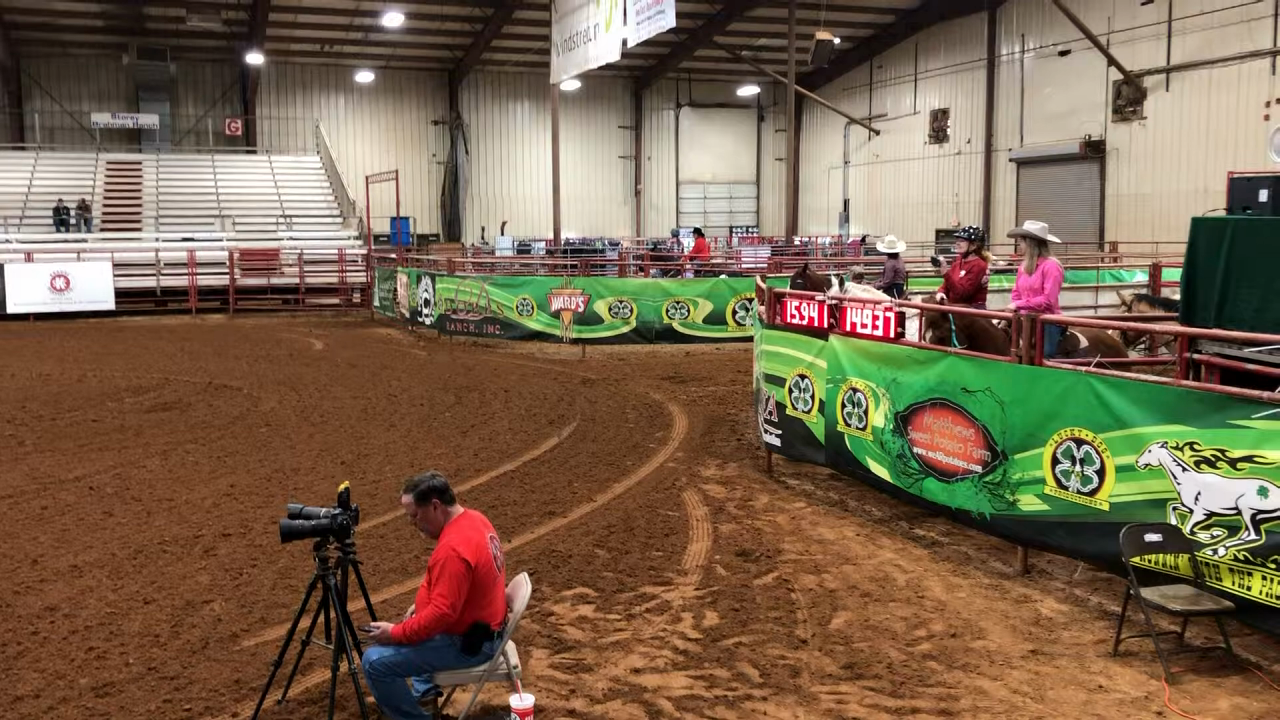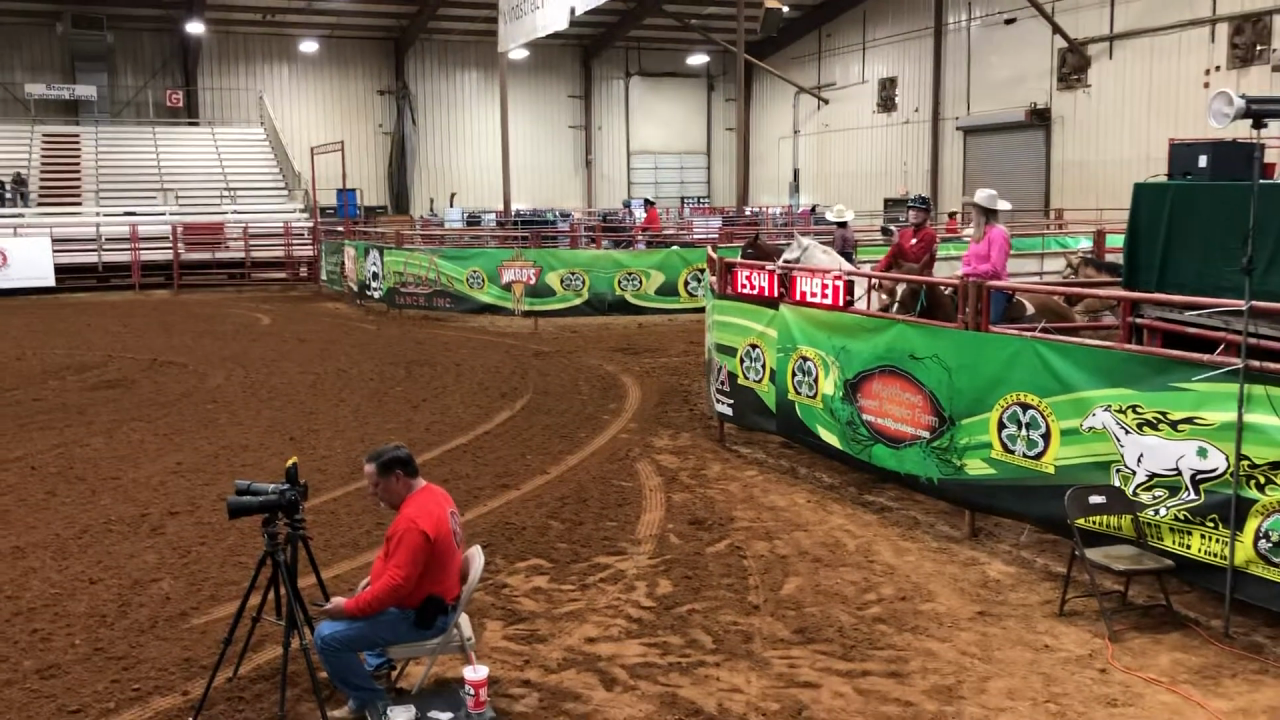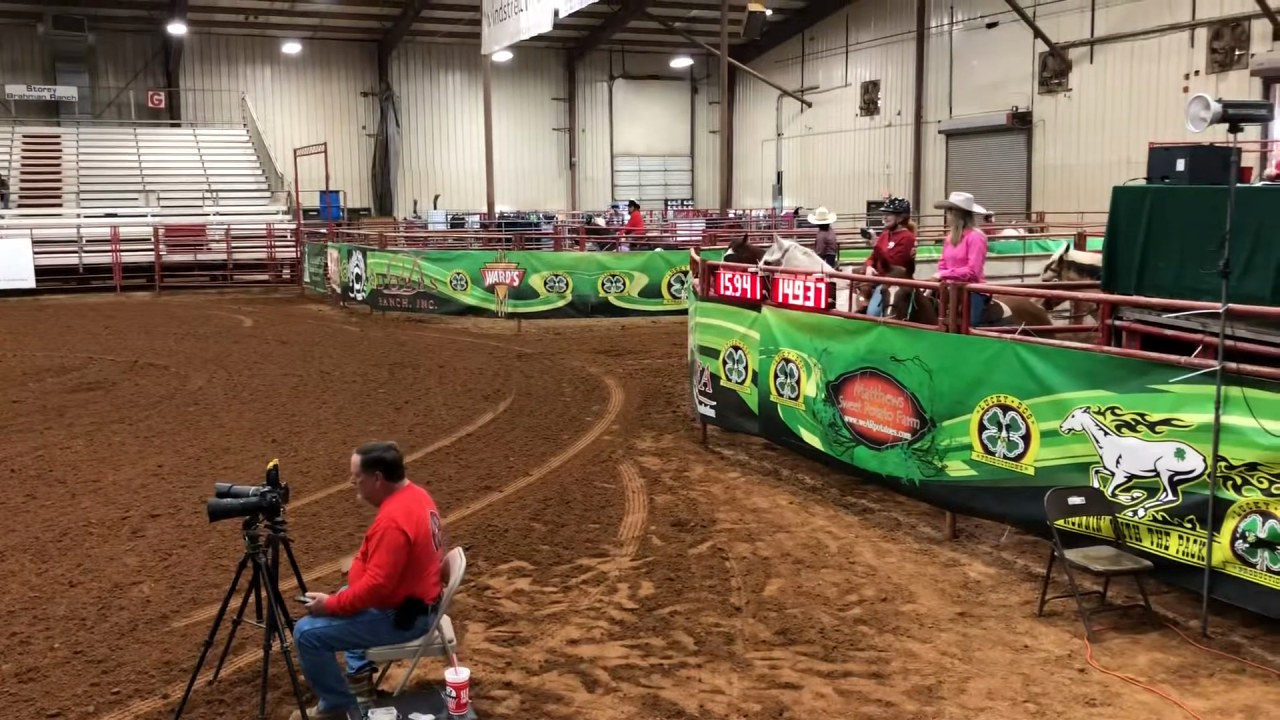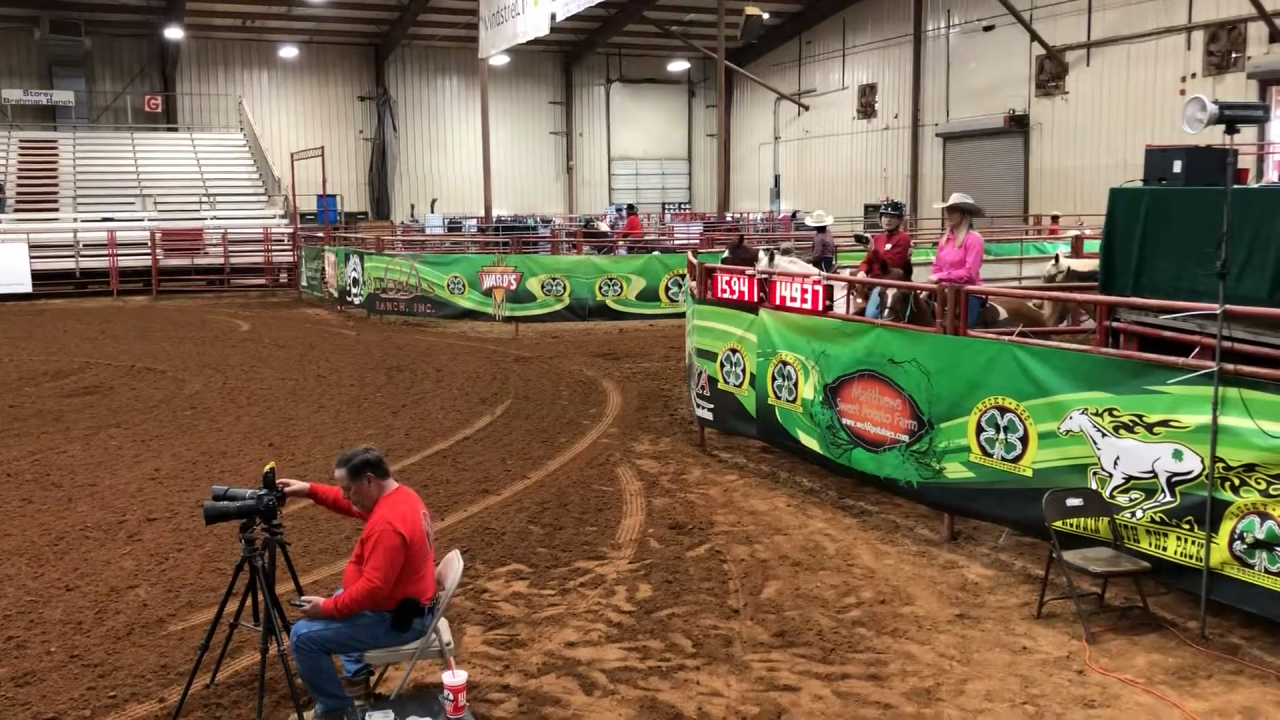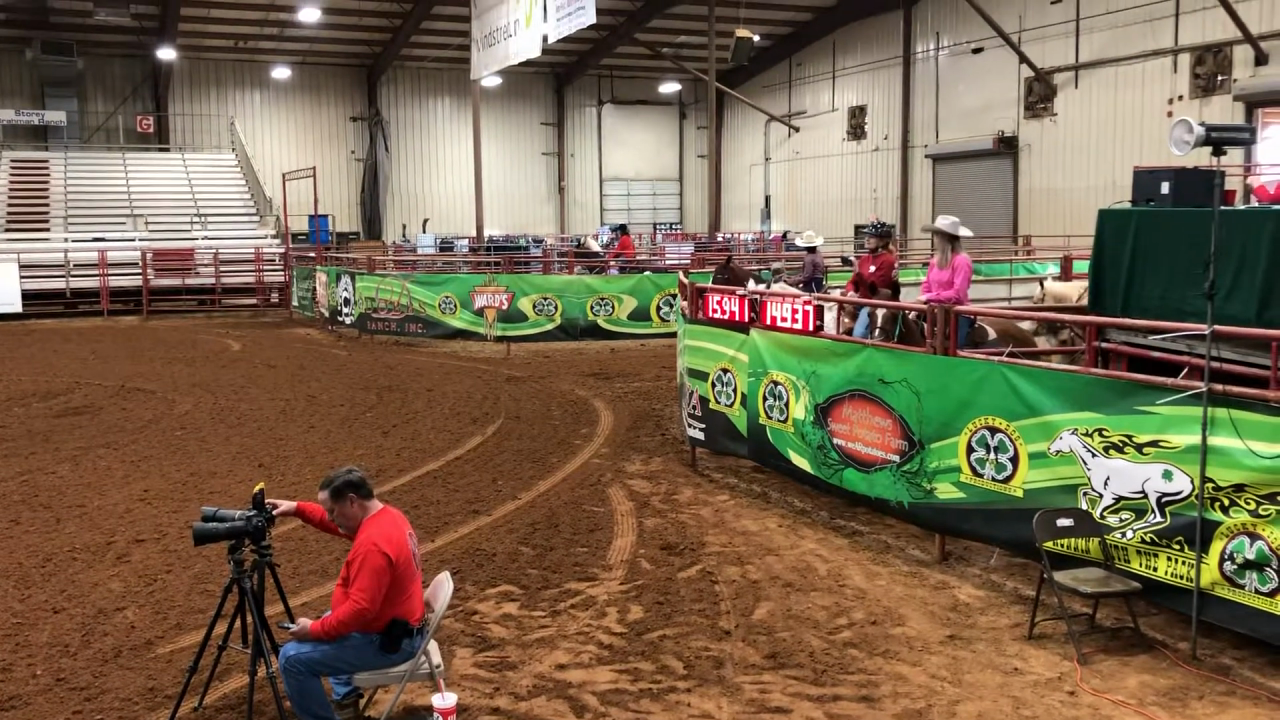
dt=1s
person 1, frame 1
left shoulder: (453, 548)
right shoulder: (475, 519)
left elbow: (442, 614)
left wrist: (395, 633)
right wrist: (422, 603)
left hip: (468, 642)
right hip: (480, 626)
left knee: (375, 661)
right knee: (413, 624)
right ankle: (424, 687)
person 1, frame 2
left shoulder: (413, 520)
right shoulder: (435, 494)
left elbow: (396, 586)
left wrist: (349, 608)
right wrist: (376, 577)
left hip: (421, 616)
right hip: (434, 601)
left knee: (327, 636)
right knee: (366, 599)
right ankle: (378, 665)
person 1, frame 3
left shoulder: (392, 520)
right shoulder: (416, 495)
left elbow: (376, 586)
left wrist: (330, 604)
right wrist: (359, 565)
left hip: (401, 616)
right hip: (414, 602)
left knee: (307, 632)
right knee: (346, 595)
right ankle: (359, 673)
person 1, frame 4
left shoulder: (387, 523)
right shoulder: (402, 495)
left elbow: (373, 588)
right elbow: (350, 503)
left wrist: (327, 607)
right wrist: (310, 490)
left hip: (397, 619)
right hip: (407, 604)
left knee: (303, 636)
right knee: (341, 598)
right ankle: (357, 676)
person 1, frame 5
left shoulder: (373, 544)
right shoulder: (388, 515)
left elbow: (360, 609)
right elbow: (336, 521)
left wrist: (314, 629)
right wrist: (297, 508)
left hip: (387, 641)
right hip: (398, 626)
left knee: (292, 658)
right knee: (331, 620)
right ankle: (346, 699)
